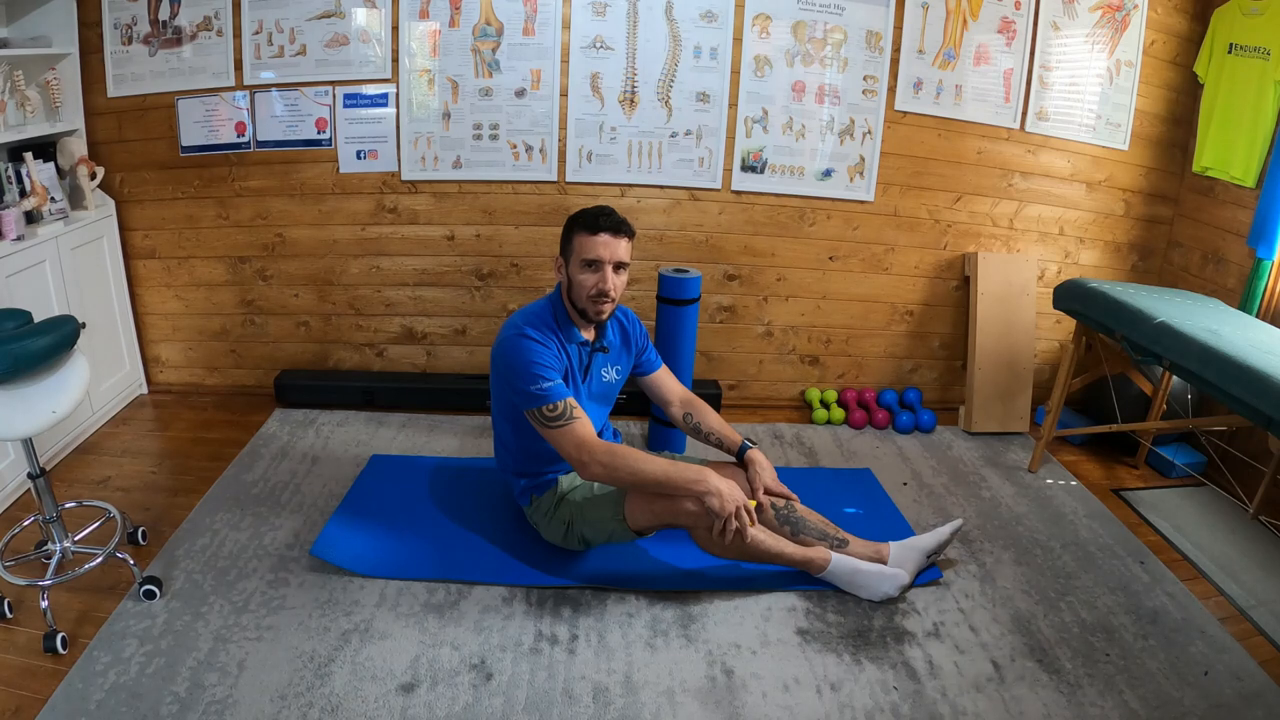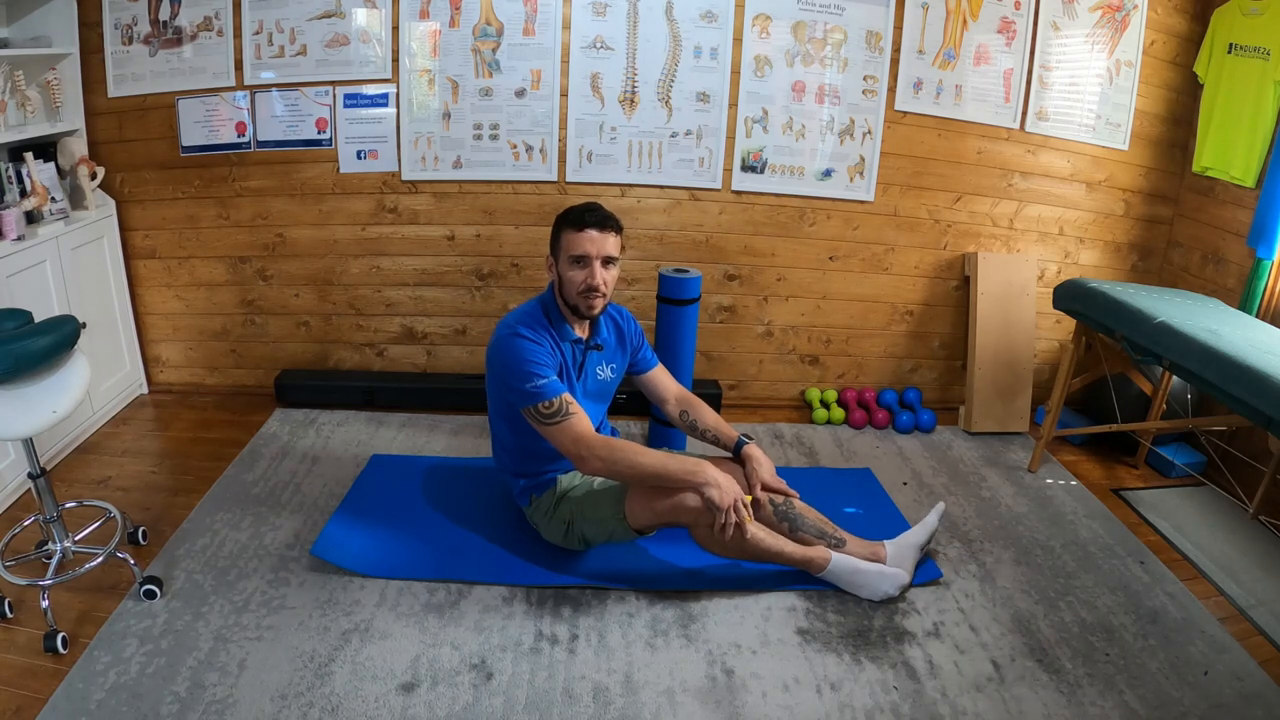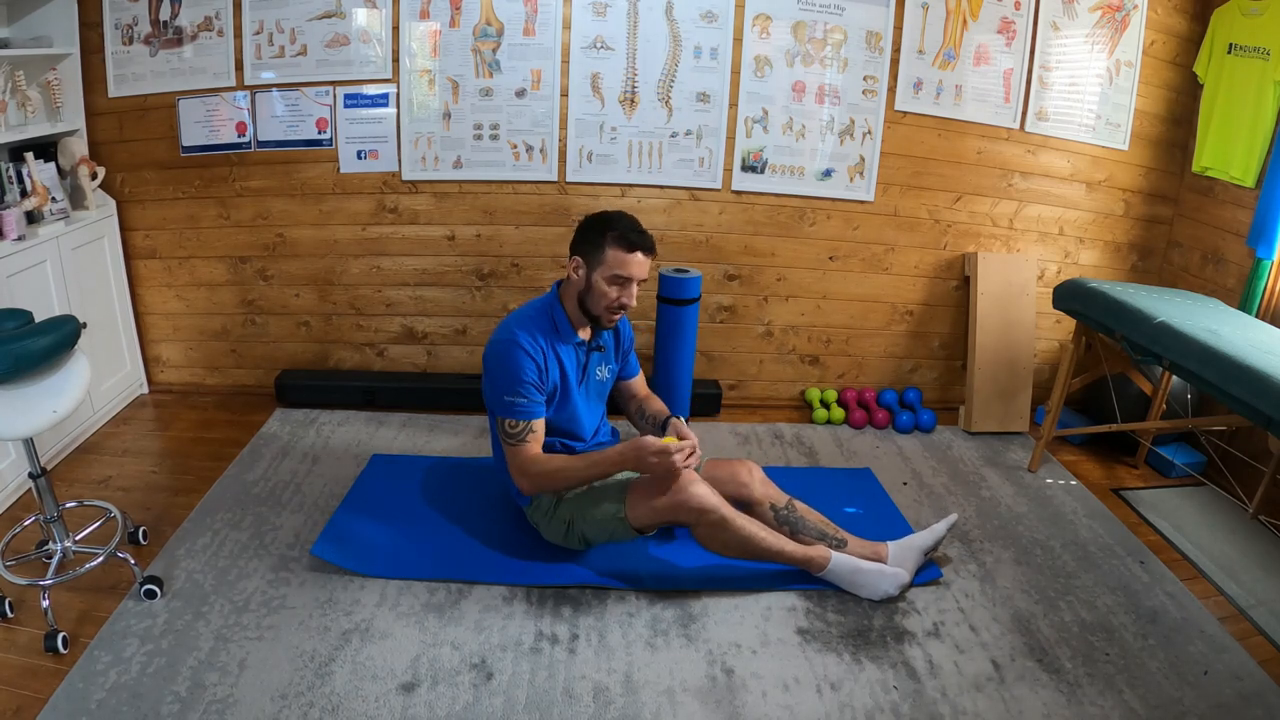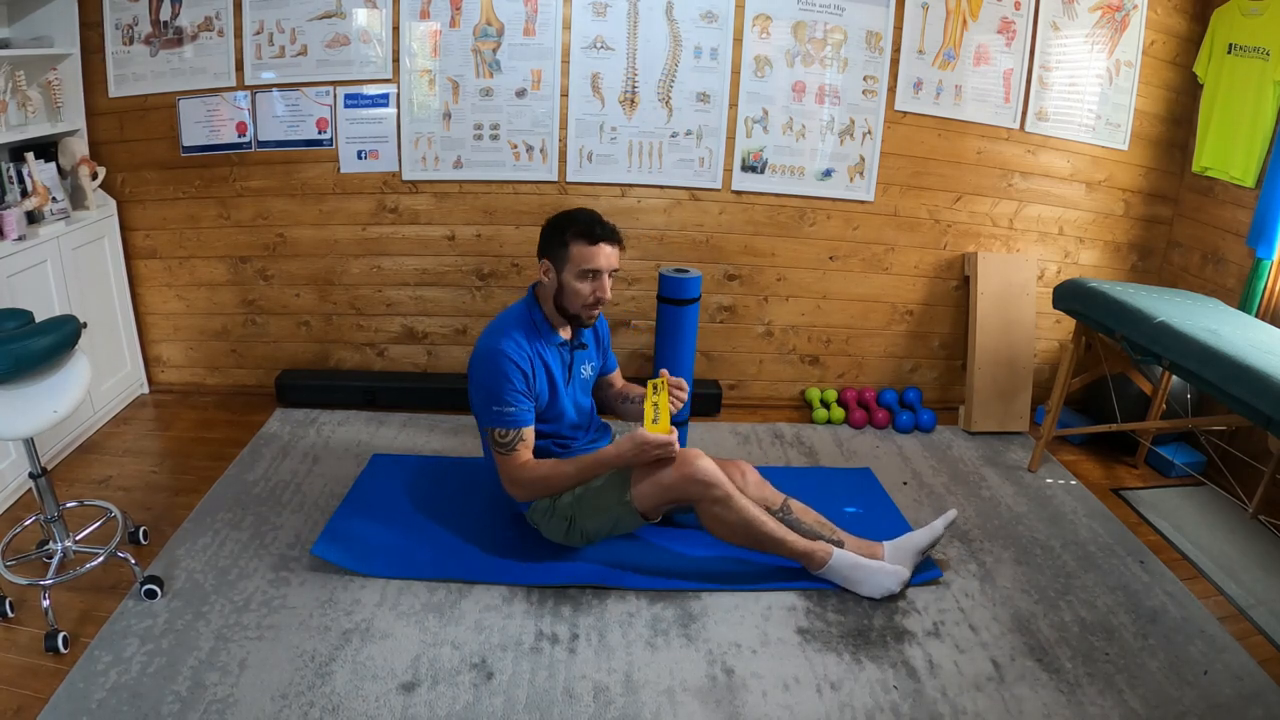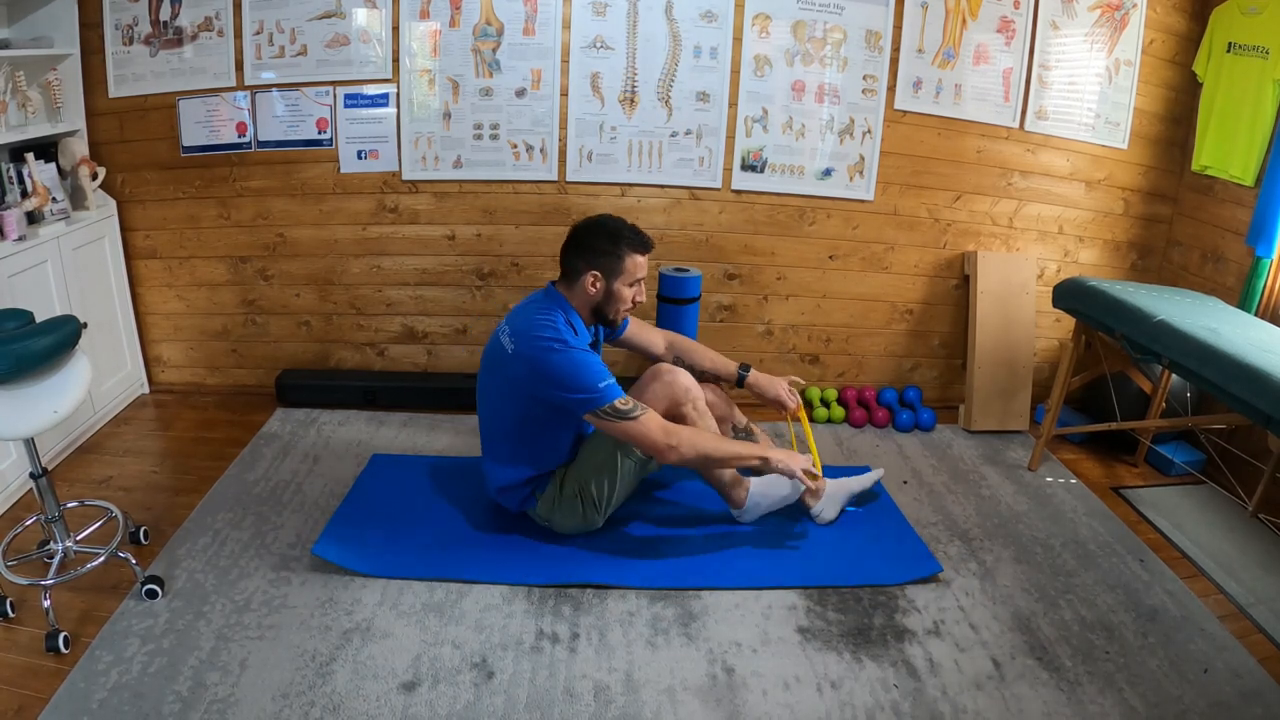
dt=1s
person 1, frame 1
left shoulder: (624, 324)
right shoulder: (528, 341)
left elbow: (679, 401)
right elbow: (589, 457)
left wrist: (748, 451)
right wrist: (704, 480)
left hip: (606, 462)
right hip: (555, 492)
left knee: (742, 485)
right knee: (696, 501)
left ankle: (881, 554)
right ankle: (824, 563)
person 1, frame 2
left shoulder: (619, 323)
right shoulder: (522, 341)
left elbow: (676, 399)
right elbow: (588, 452)
left wrist: (745, 447)
right wrist: (701, 472)
left hip: (604, 463)
right hip: (555, 493)
left knee: (741, 479)
right knee: (691, 497)
left ankle: (877, 554)
right ankle: (821, 562)
person 1, frame 3
left shoulder: (612, 324)
right shoulder: (520, 345)
left elbow: (637, 397)
right elbow: (528, 473)
left wrist: (670, 426)
right wrist: (628, 457)
left hip: (606, 462)
right hip: (556, 497)
left knee: (745, 477)
right knee: (685, 491)
left ankle: (878, 554)
right ankle: (824, 563)
person 1, frame 4
left shoulder: (589, 321)
right shoulder: (505, 353)
right elbow: (518, 480)
right wrist: (619, 455)
left hip: (600, 452)
right hip: (556, 497)
left knee: (740, 476)
right knee: (692, 468)
left ankle: (875, 553)
right ankle: (821, 558)
person 1, frame 5
left shoulder: (565, 306)
right shoulder: (556, 347)
left elbow: (665, 343)
right elbow: (666, 444)
left wrist: (749, 377)
right wrist: (767, 454)
left hip: (567, 454)
right hip: (553, 494)
left knee: (707, 392)
right knee: (672, 382)
left ankle: (815, 491)
right ankle: (740, 496)
